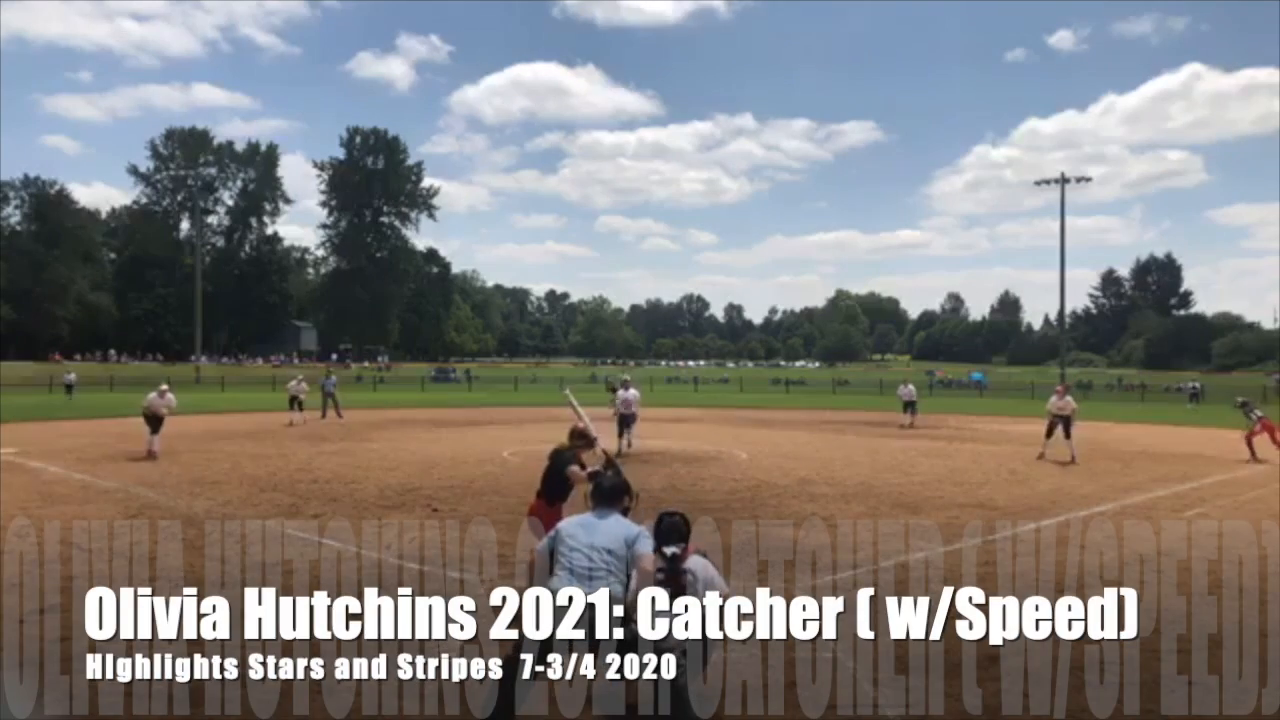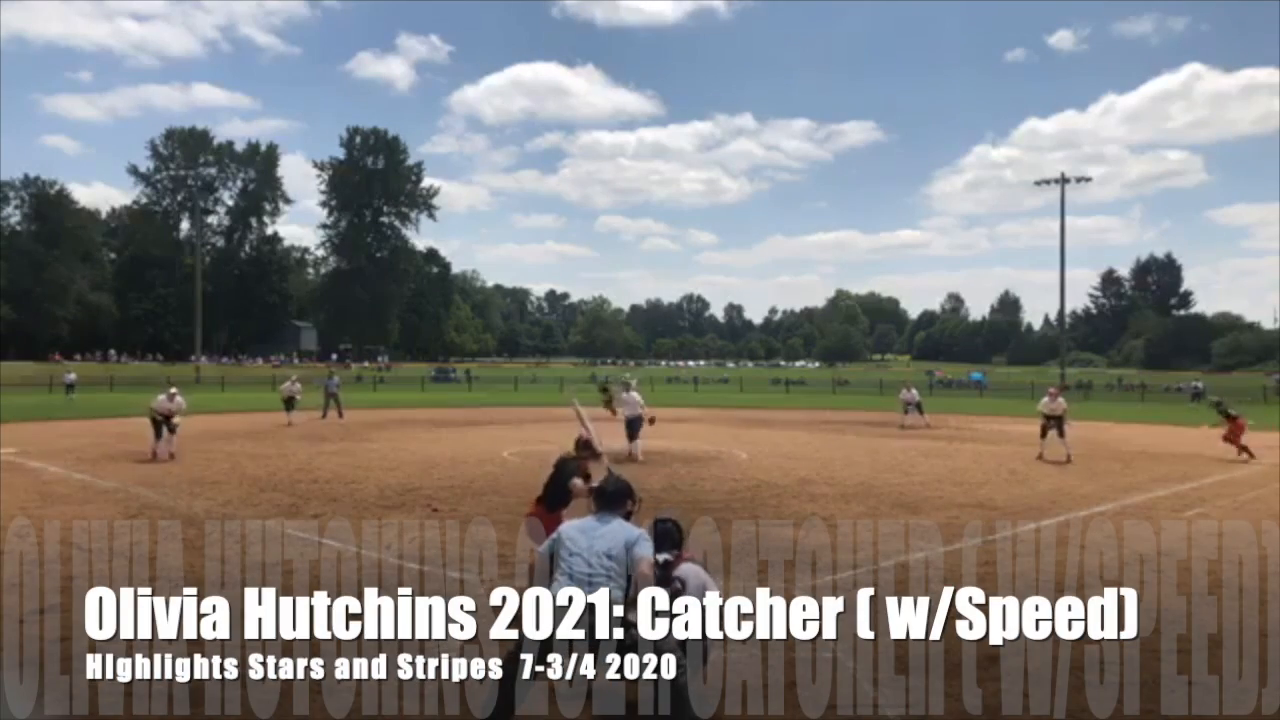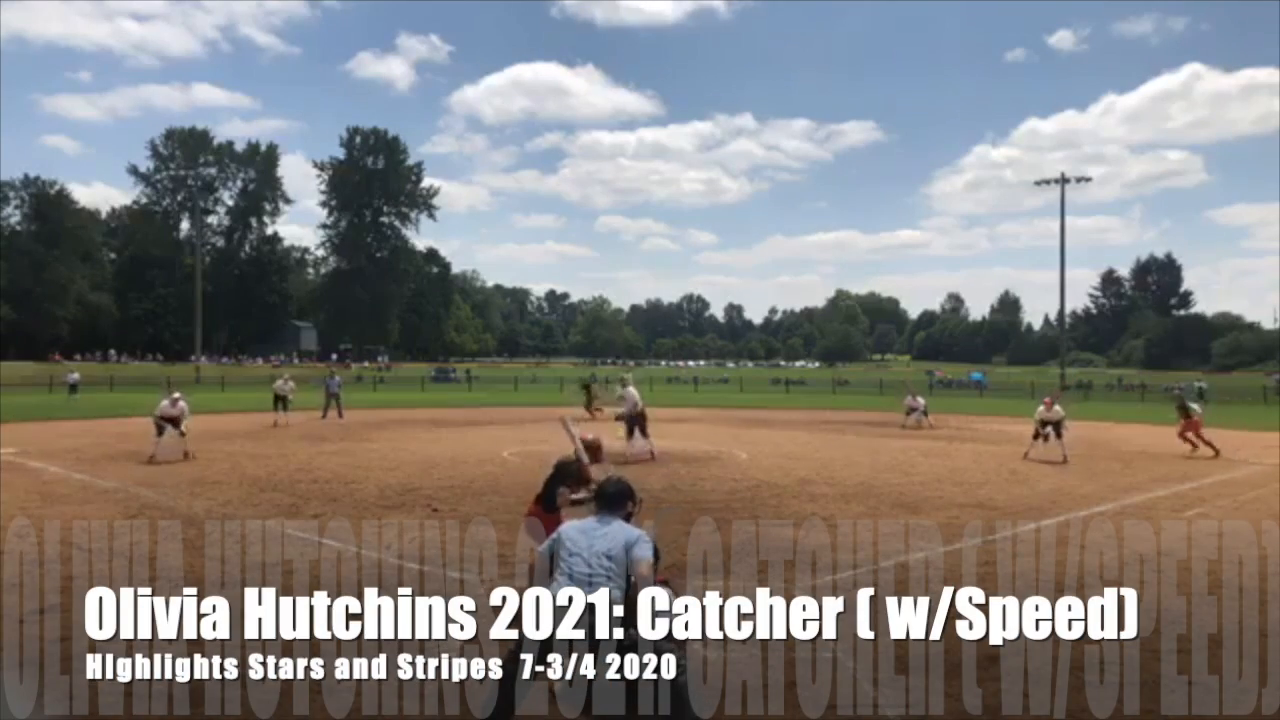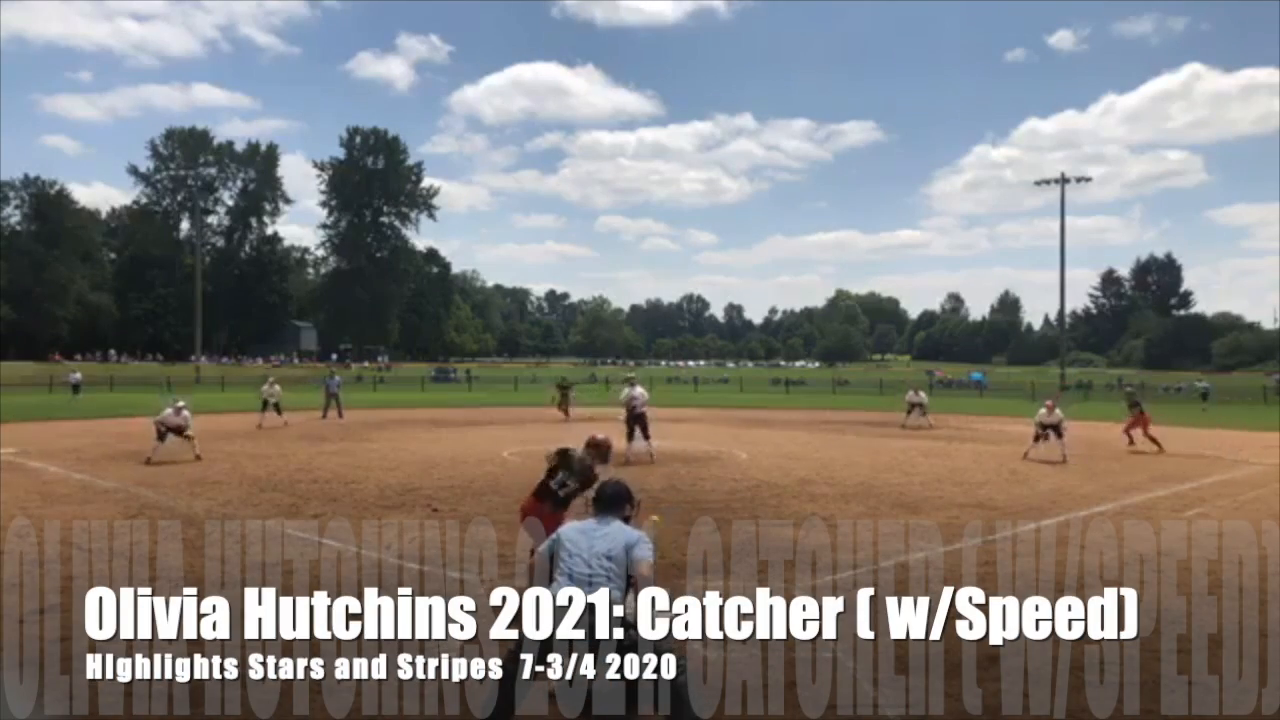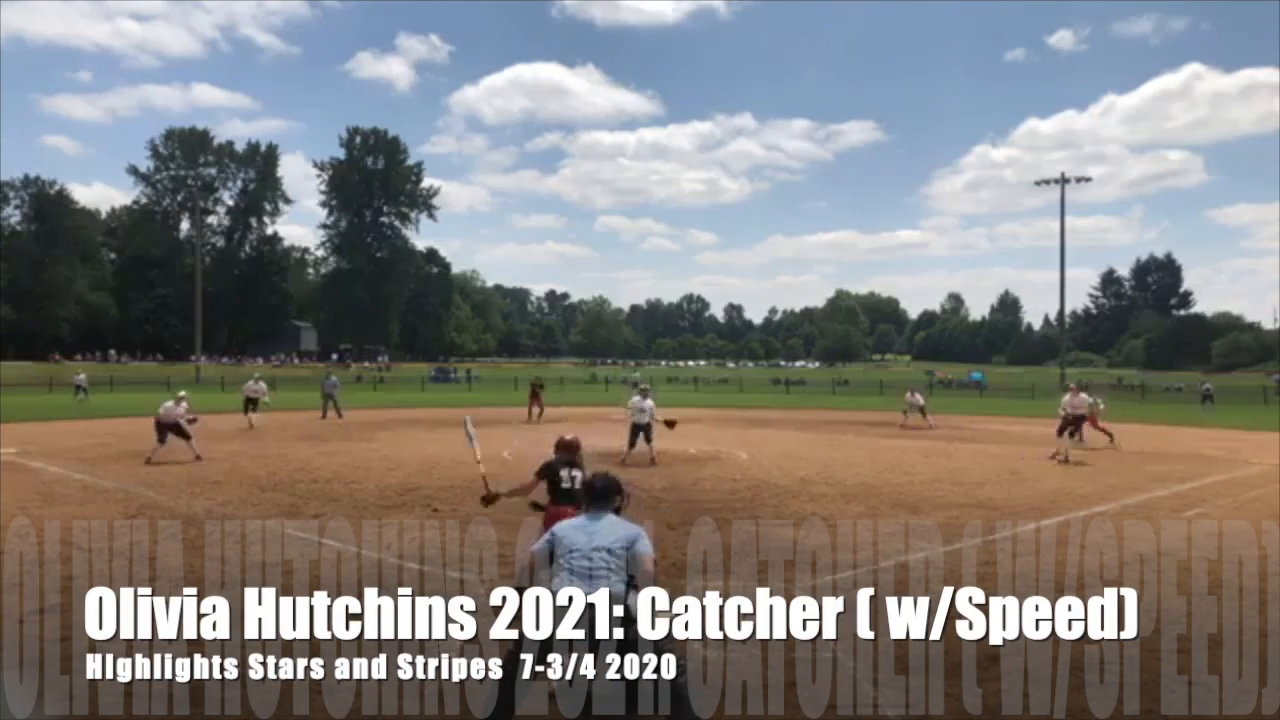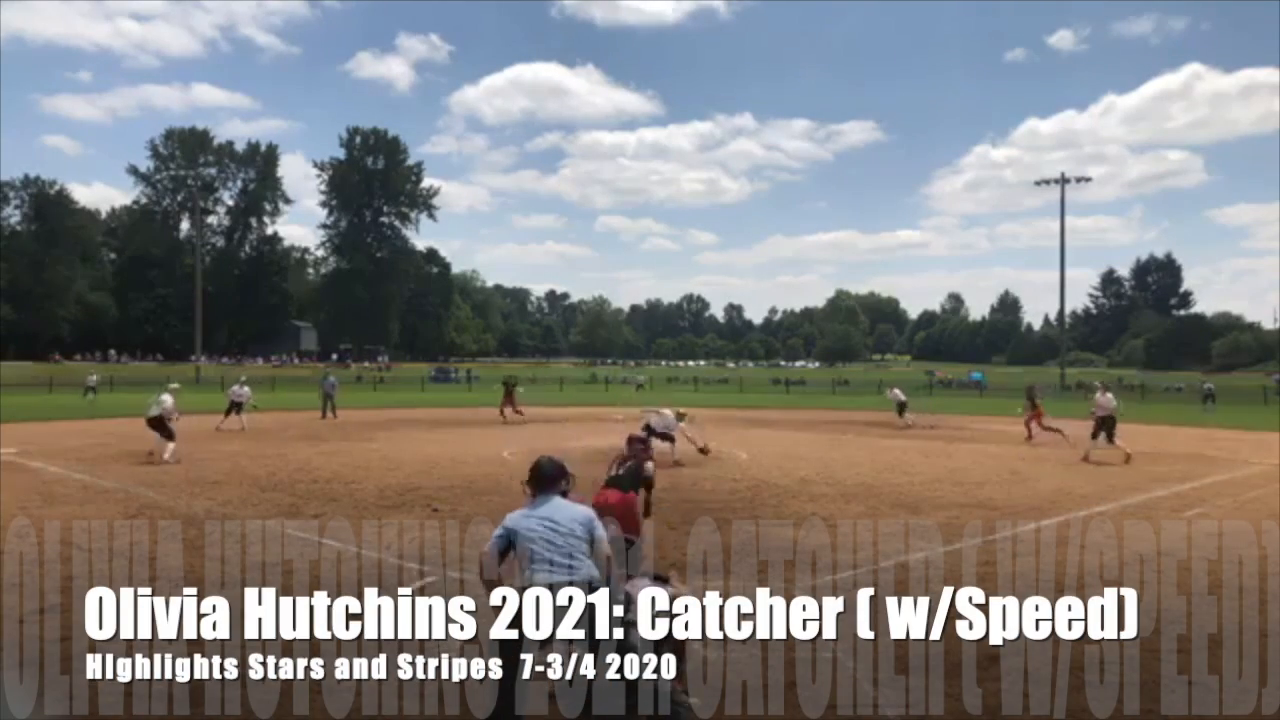
dt=0.3s
person 1, frame 1
left shoulder: (566, 524)
right shoulder: (635, 531)
left elbow: (536, 559)
right elbow: (646, 570)
left hip: (558, 609)
left knee: (516, 662)
person 1, frame 2
left shoulder: (567, 528)
right shoulder: (636, 534)
left elbow: (538, 567)
right elbow: (645, 574)
left hip: (558, 617)
left knee: (515, 663)
right knee: (671, 660)
person 1, frame 3
left shoulder: (567, 528)
right shoulder: (636, 536)
left elbow: (537, 567)
right elbow: (647, 578)
left hip: (558, 619)
left knee: (514, 663)
person 1, frame 4
left shoulder: (565, 530)
right shoulder: (635, 537)
left elbow: (535, 565)
right elbow: (644, 576)
left hip: (557, 620)
left knee: (514, 665)
person 1, frame 5
left shoulder: (561, 528)
right shoulder: (632, 531)
left elbow: (530, 563)
right elbow: (646, 572)
left hip: (559, 614)
left knee: (515, 663)
person 1, frame 6
left shoulder: (514, 519)
right shoulder: (584, 513)
left elbow: (486, 566)
right elbow: (607, 559)
right hip: (586, 596)
left knee: (511, 659)
